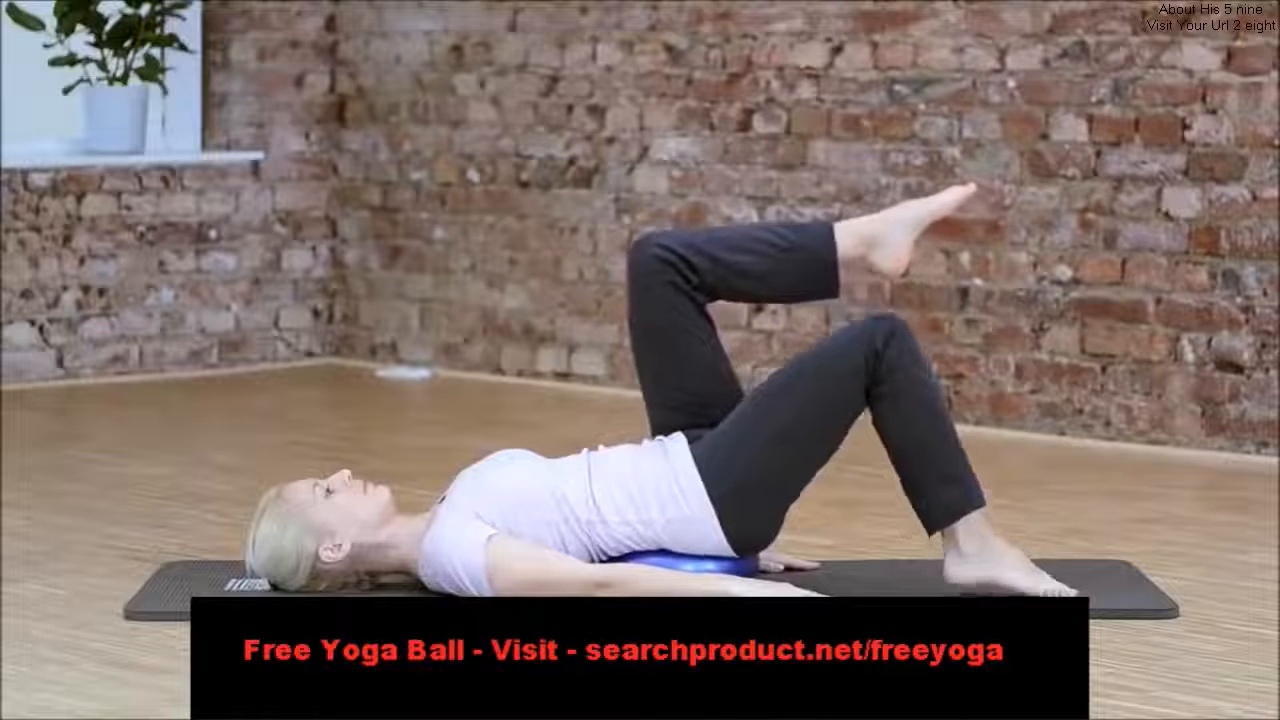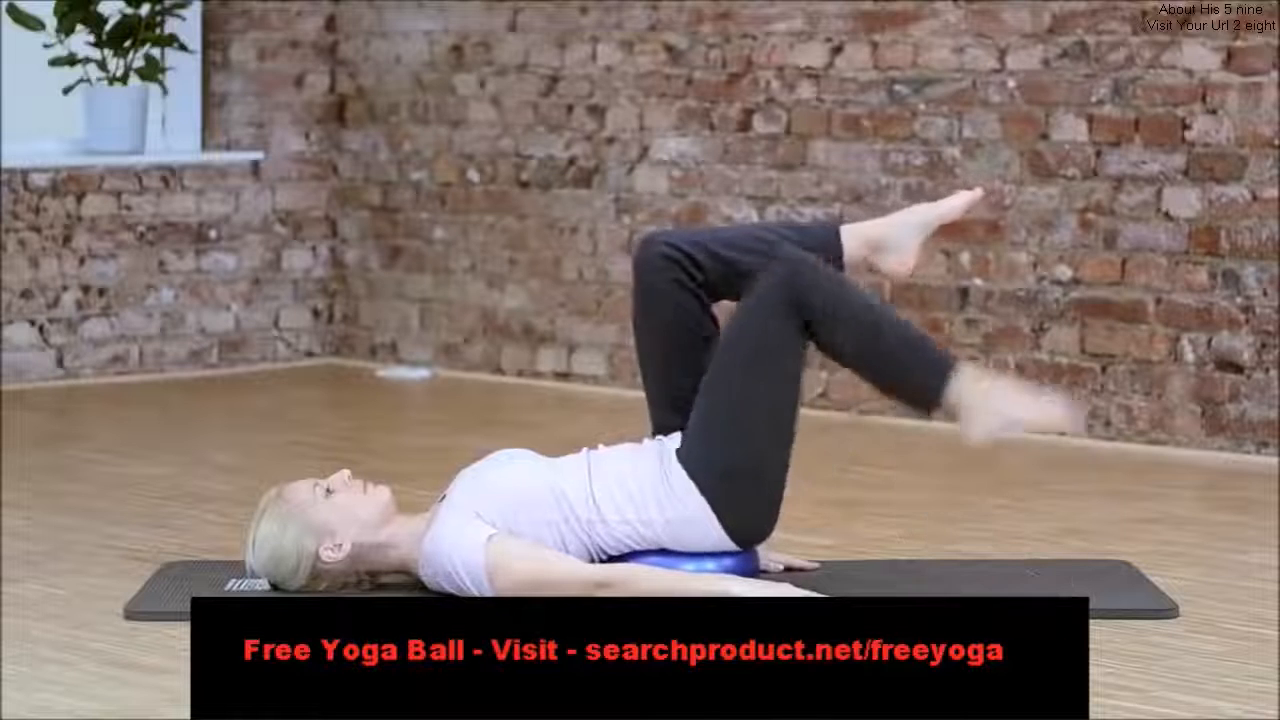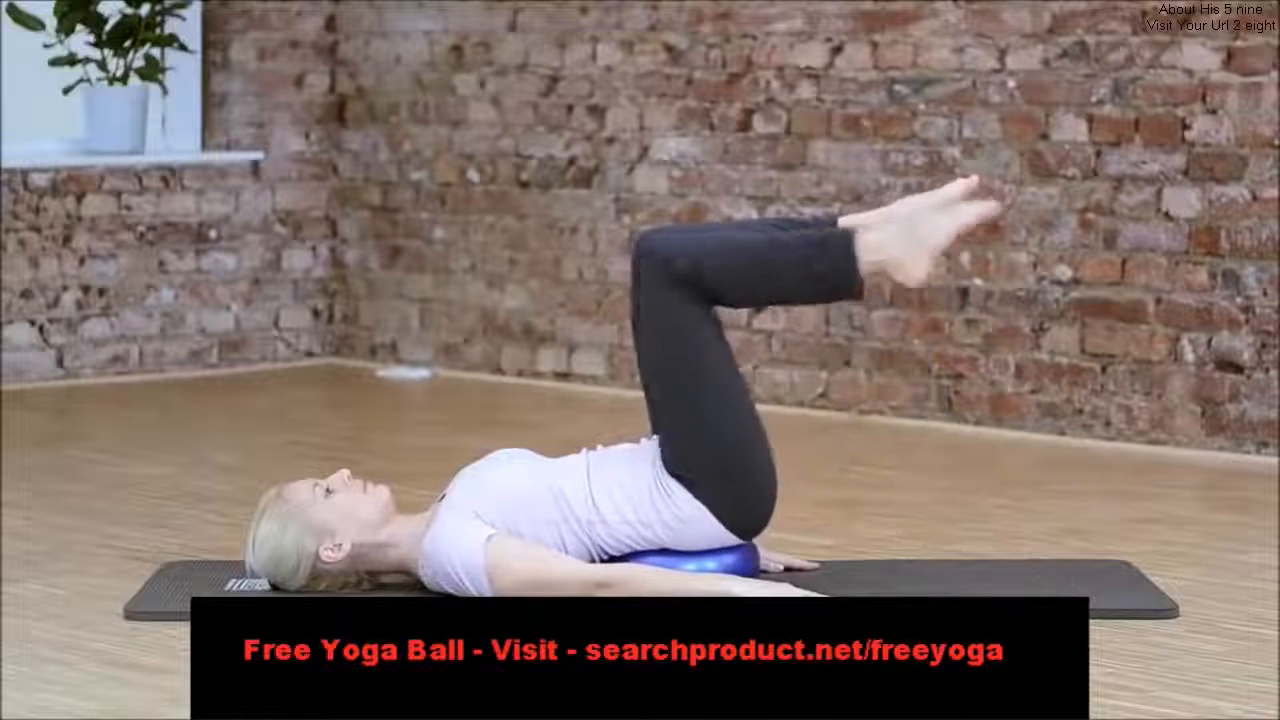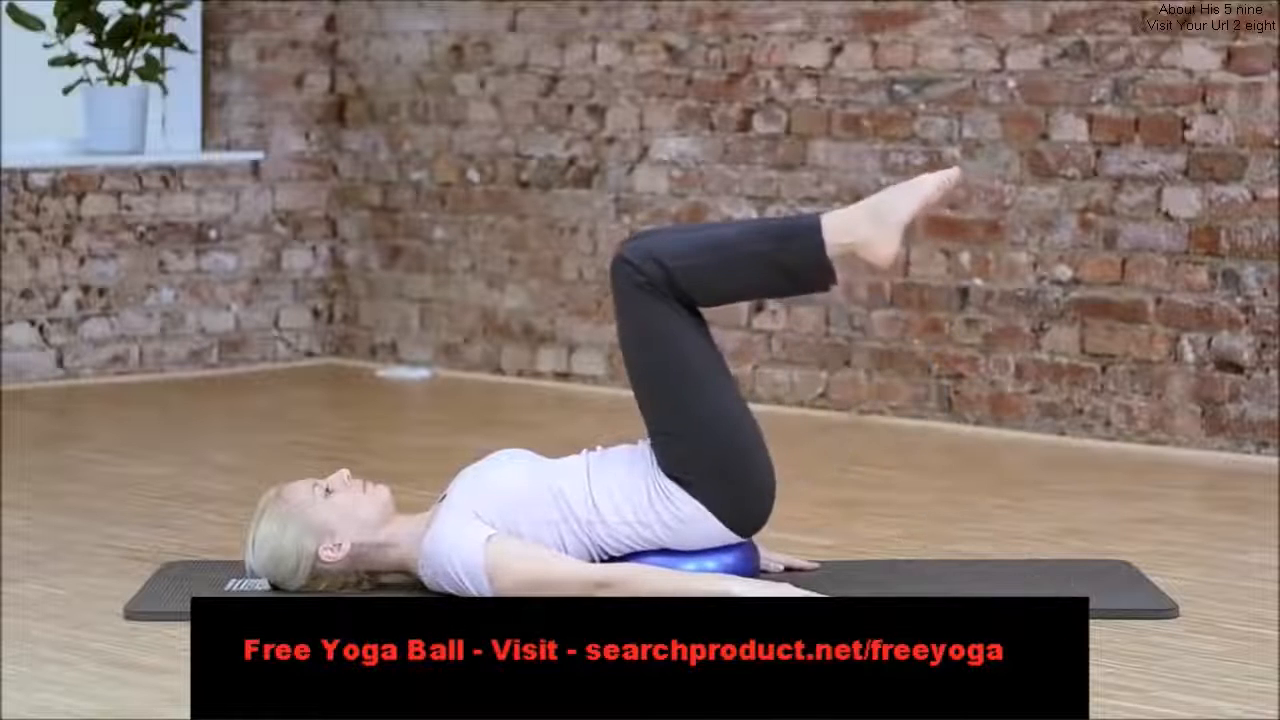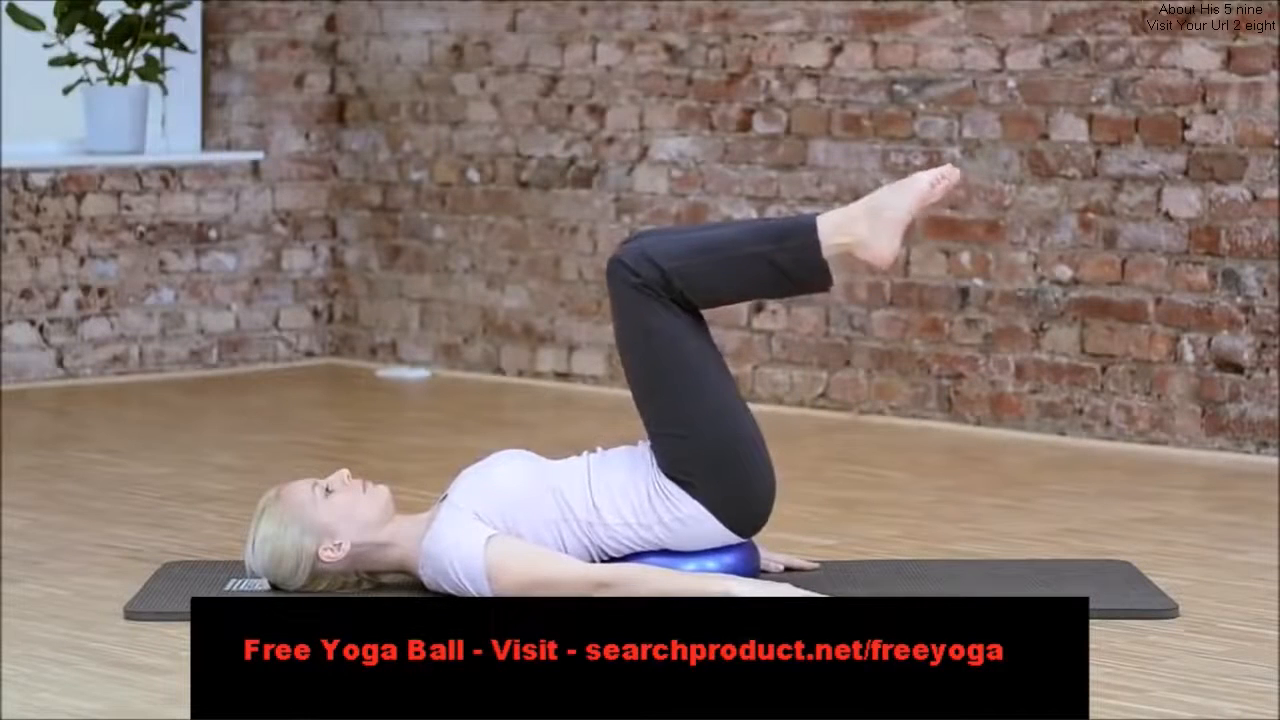
dt=0.4s
person 1, frame 1
left shoulder: (449, 516)
right shoulder: (449, 554)
right elbow: (600, 584)
right wrist: (747, 592)
left hip: (685, 460)
right hip: (715, 492)
left knee: (660, 258)
right knee: (879, 342)
left ankle: (861, 241)
right ankle: (970, 543)
person 1, frame 2
left shoulder: (450, 517)
right shoulder: (447, 553)
right elbow: (600, 582)
right wrist: (751, 591)
left hip: (679, 465)
right hip: (713, 489)
left knee: (664, 258)
right knee: (784, 279)
left ankle: (872, 241)
right ankle: (967, 395)
person 1, frame 3
left shoulder: (450, 515)
right shoulder: (448, 551)
right elbow: (598, 582)
right wrist: (746, 592)
left hip: (682, 485)
right hip: (711, 493)
left knee: (660, 257)
right knee: (668, 264)
left ankle: (871, 233)
right ankle: (883, 250)
person 1, frame 4
left shoulder: (450, 516)
right shoulder: (446, 553)
right elbow: (597, 582)
right wrist: (746, 590)
left hip: (691, 491)
right hip: (713, 492)
left knee: (648, 266)
right knee: (642, 270)
left ankle: (849, 231)
right ankle: (849, 231)
person 1, frame 5
left shoulder: (450, 517)
right shoulder: (448, 552)
right elbow: (600, 583)
right wrist: (743, 589)
left hip: (688, 493)
right hip: (710, 494)
left knee: (646, 263)
right knee: (639, 272)
left ankle: (846, 234)
right ankle: (846, 230)
